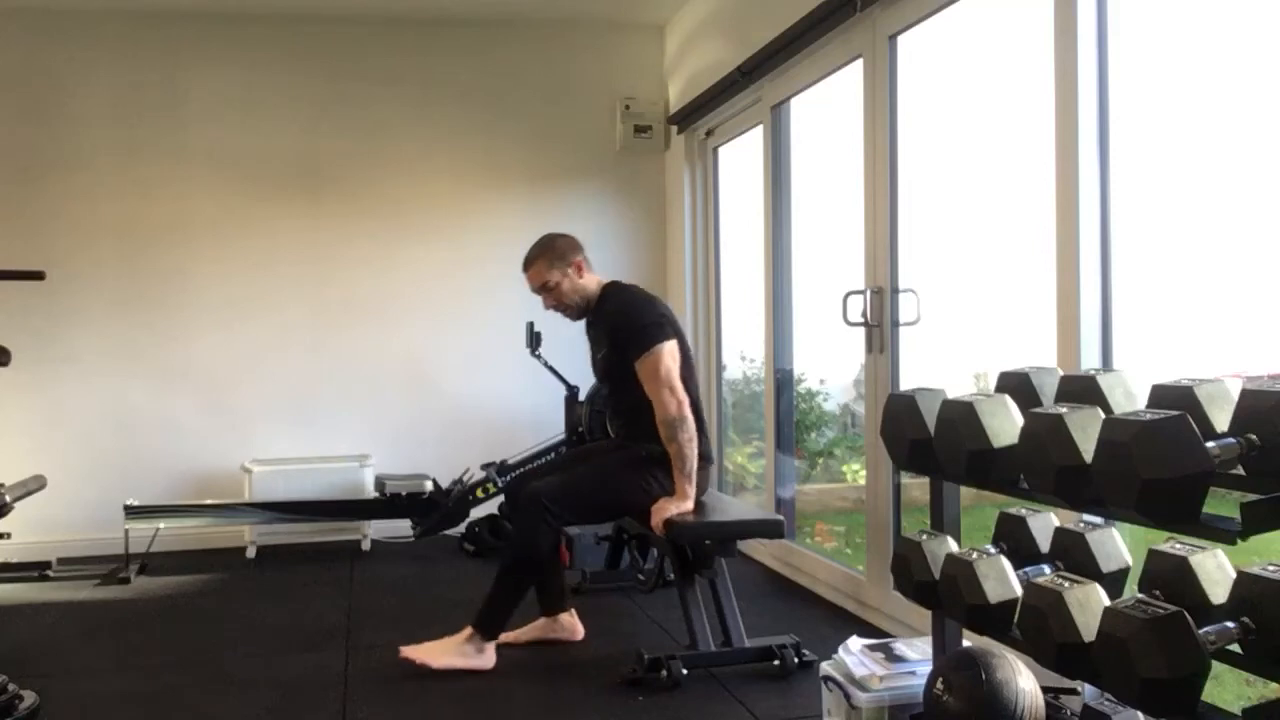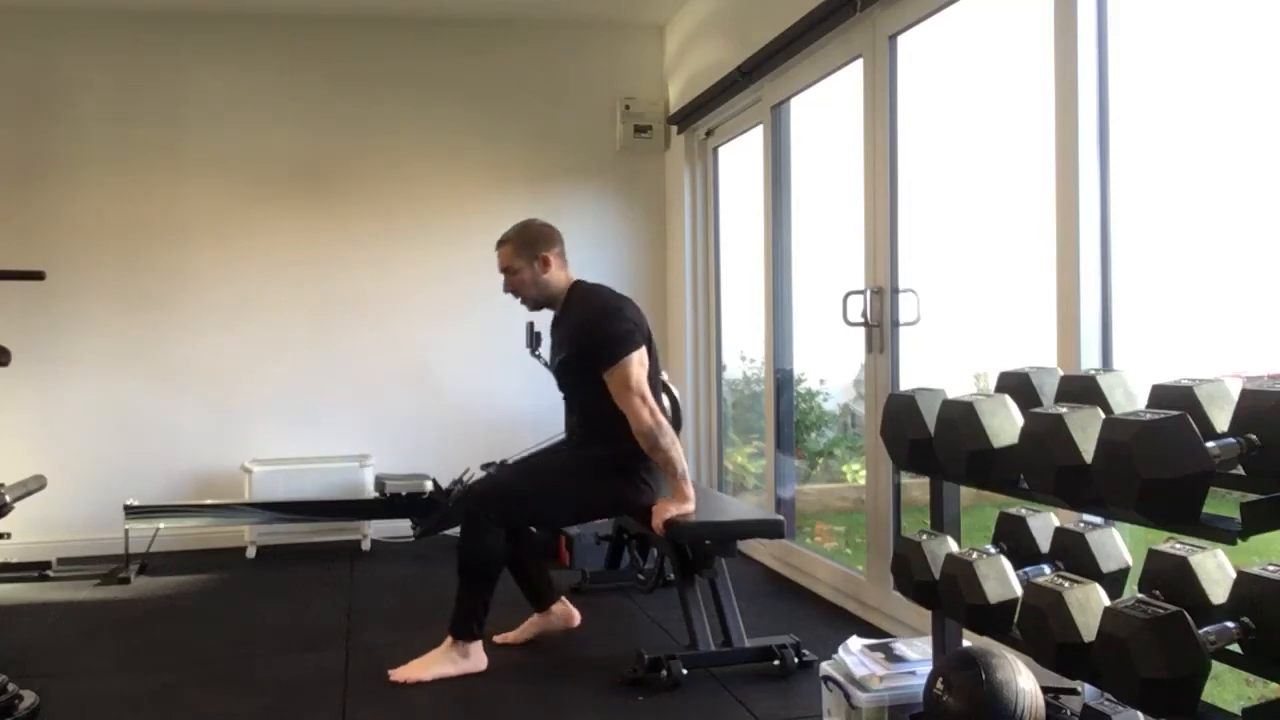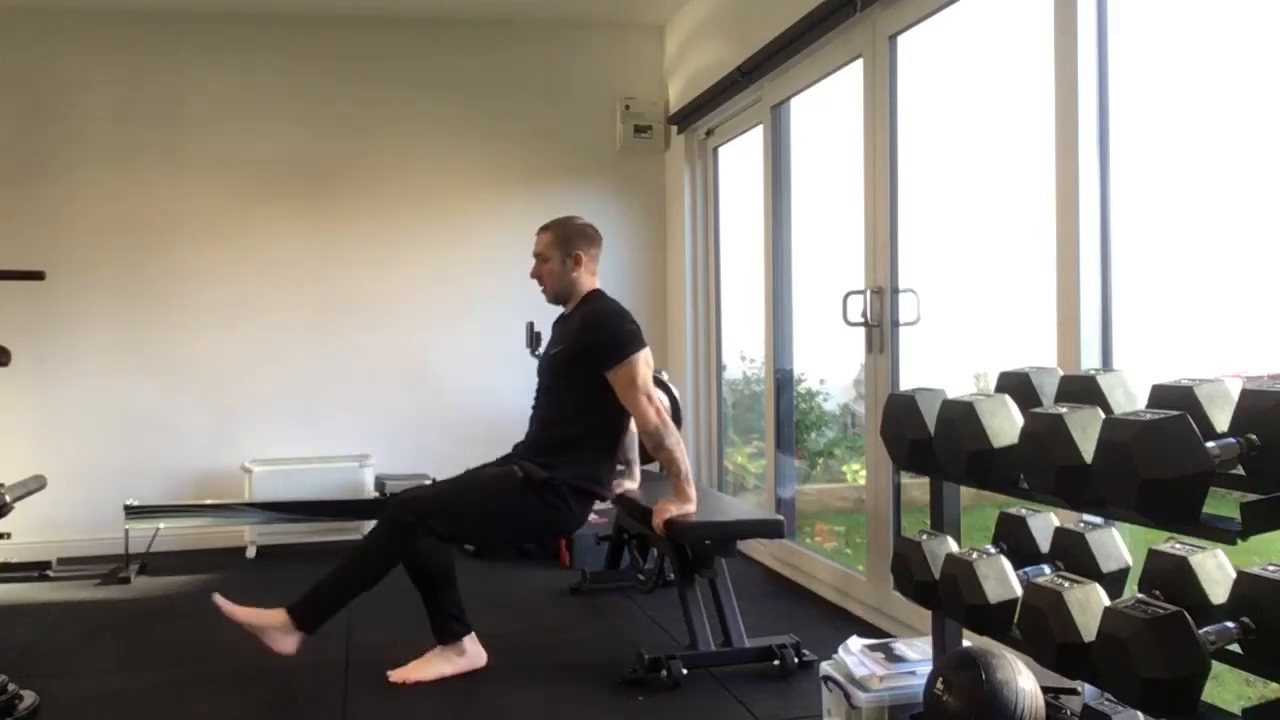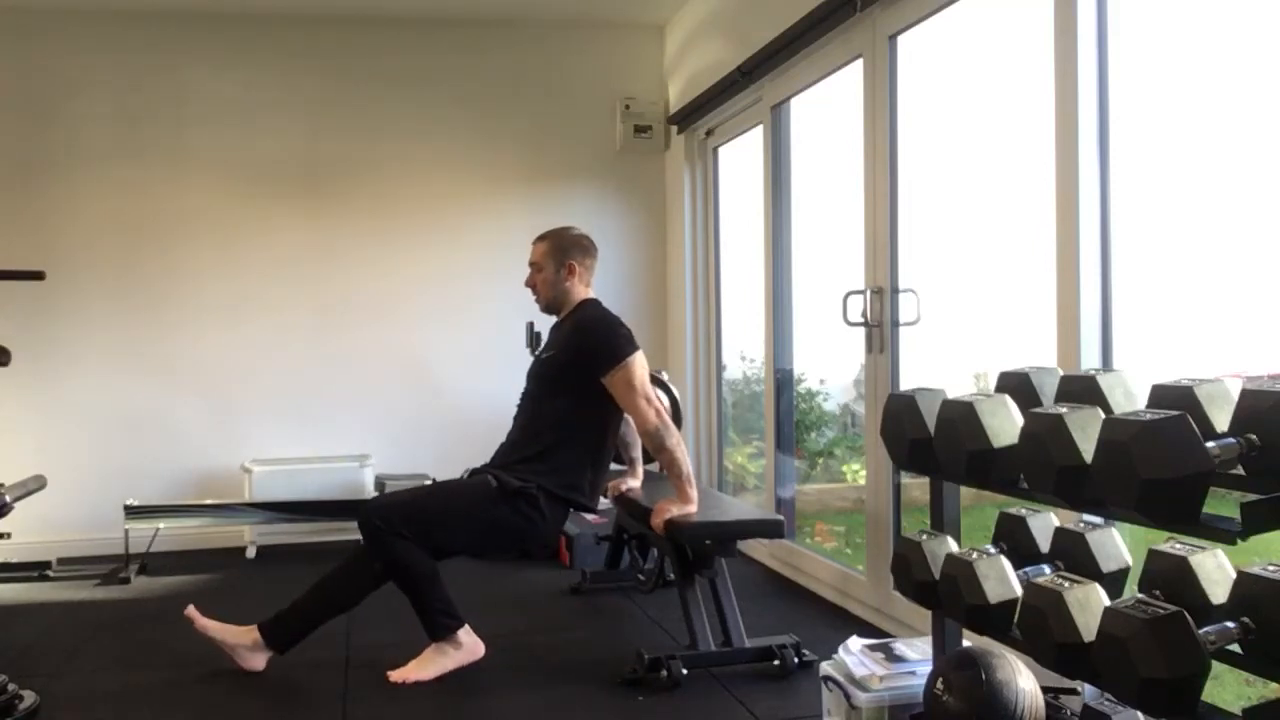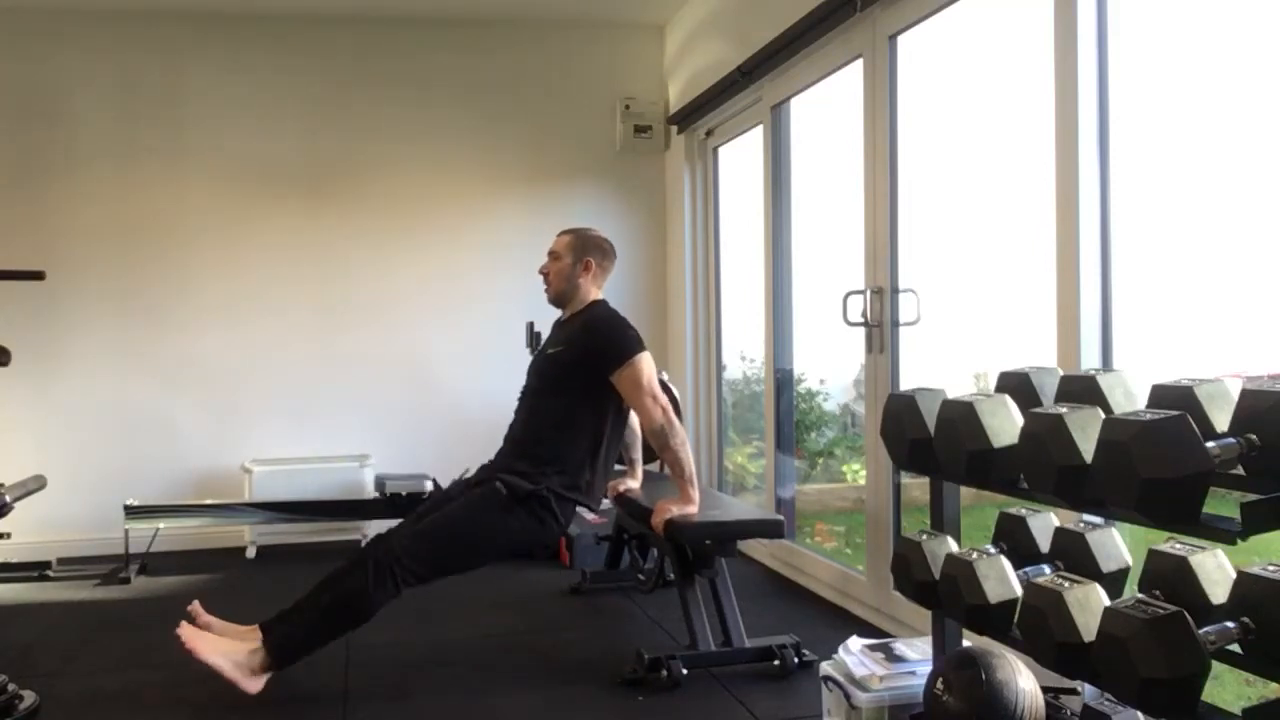
dt=0.5s
person 1, frame 1
left shoulder: (633, 312)
right shoulder: (601, 316)
left elbow: (672, 402)
left wrist: (683, 493)
left hip: (661, 463)
right hip: (632, 449)
left knee: (538, 503)
right knee: (522, 492)
left ankle: (479, 642)
right ankle: (558, 616)
person 1, frame 2
left shoulder: (599, 315)
right shoulder: (567, 316)
left elbow: (641, 408)
left wrist: (682, 494)
left hip: (619, 469)
right hip: (593, 451)
left knee: (483, 502)
right knee: (490, 496)
left ankle: (465, 647)
right ankle: (553, 608)
person 1, frame 3
left shoulder: (606, 322)
right shoulder: (572, 322)
left elbow: (648, 410)
right elbow: (610, 407)
left wrist: (682, 496)
right wrist: (627, 474)
left hip: (553, 492)
right hip: (528, 472)
left knee: (410, 515)
right knee: (404, 520)
left ankle: (458, 645)
right ankle: (293, 623)
person 1, frame 4
left shoulder: (597, 330)
right shoulder: (570, 329)
left elbow: (647, 411)
right elbow: (619, 409)
left wrist: (684, 497)
right wrist: (633, 474)
left hip: (529, 501)
right hip: (511, 487)
left knee: (382, 517)
right knee: (385, 541)
left ankle: (453, 639)
right ankle: (264, 640)
person 1, frame 5
left shoulder: (605, 329)
right shoulder: (570, 328)
left elbow: (655, 409)
right elbow: (622, 408)
left wrist: (686, 497)
right wrist: (631, 475)
left hip: (532, 500)
right hip: (505, 482)
left knee: (395, 561)
right knee: (388, 549)
left ankle: (259, 659)
right ankle: (262, 636)
